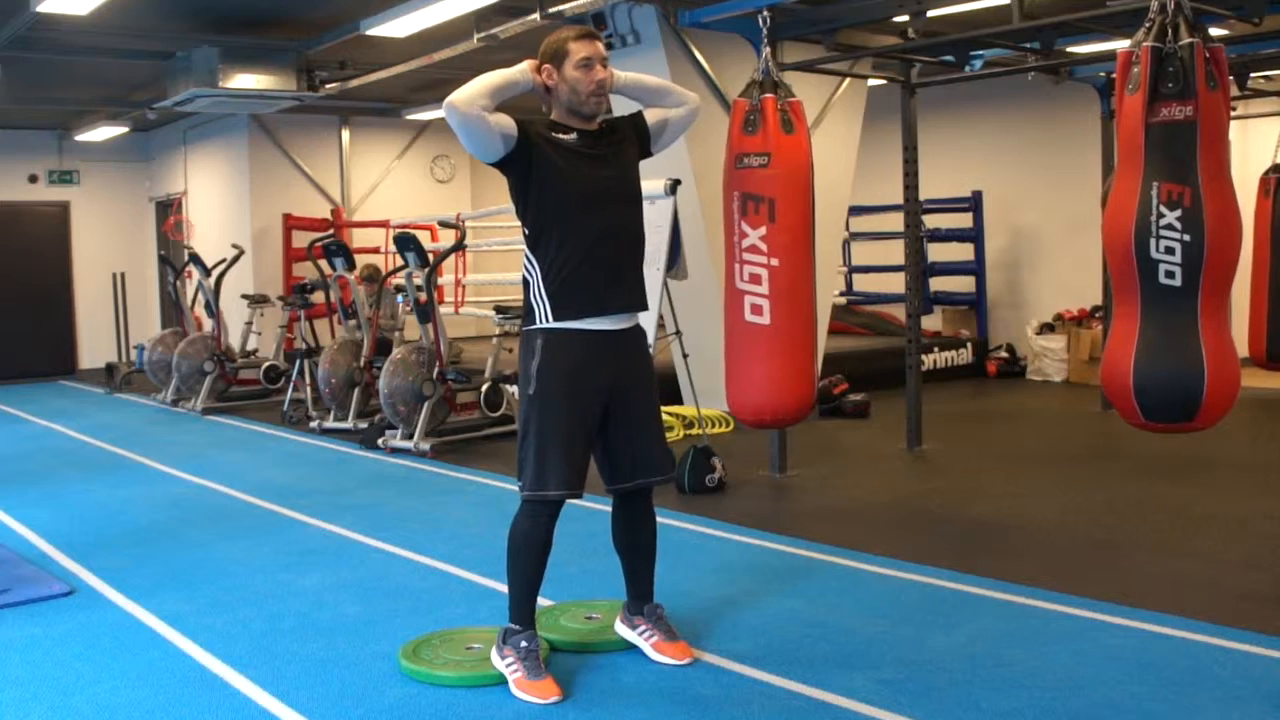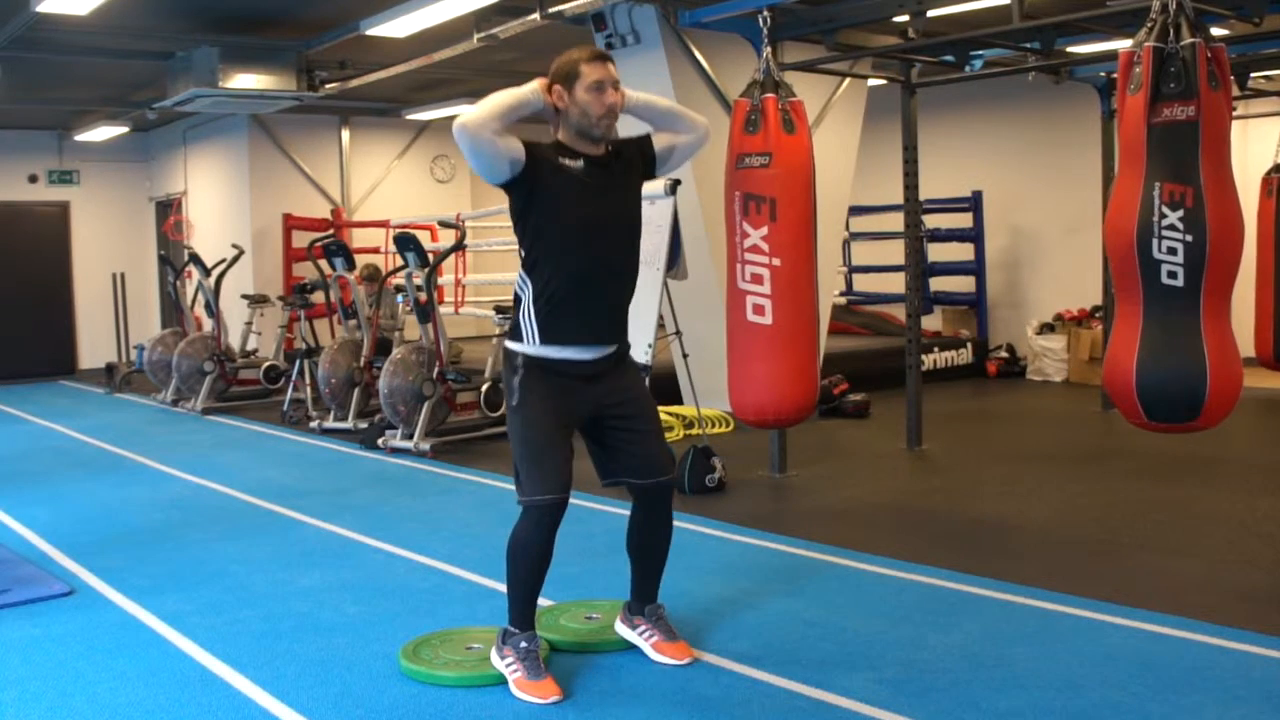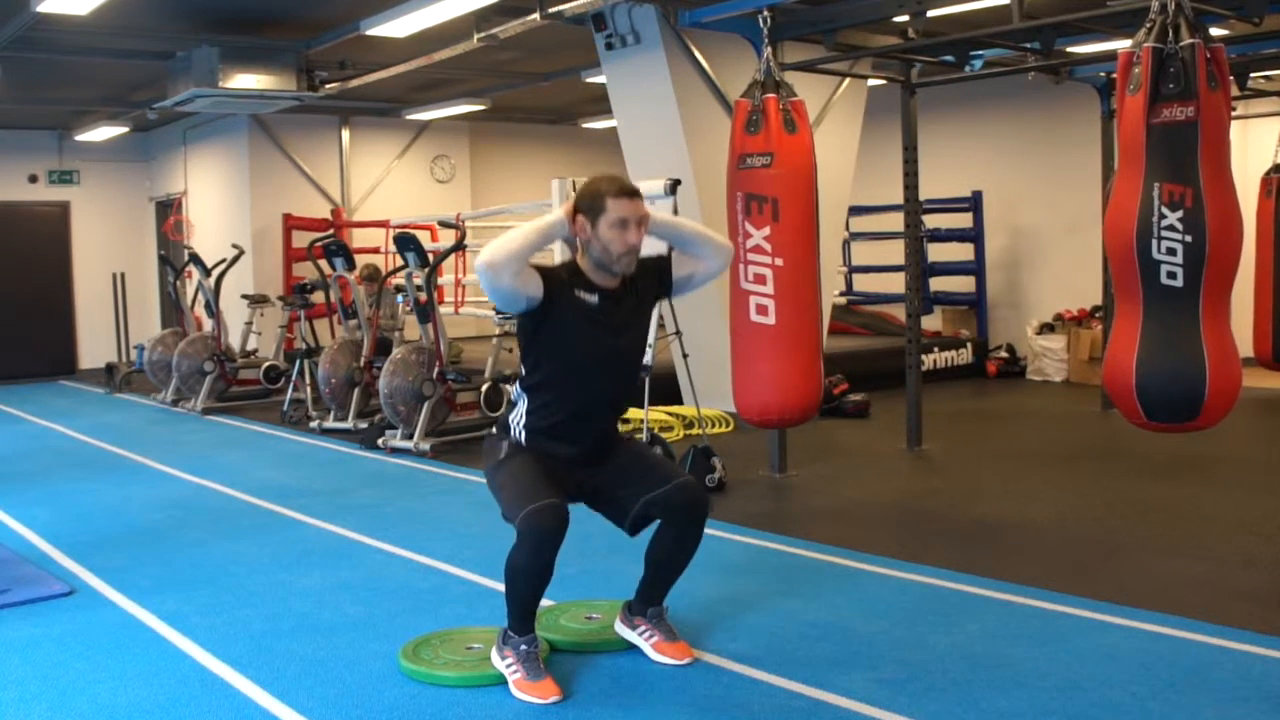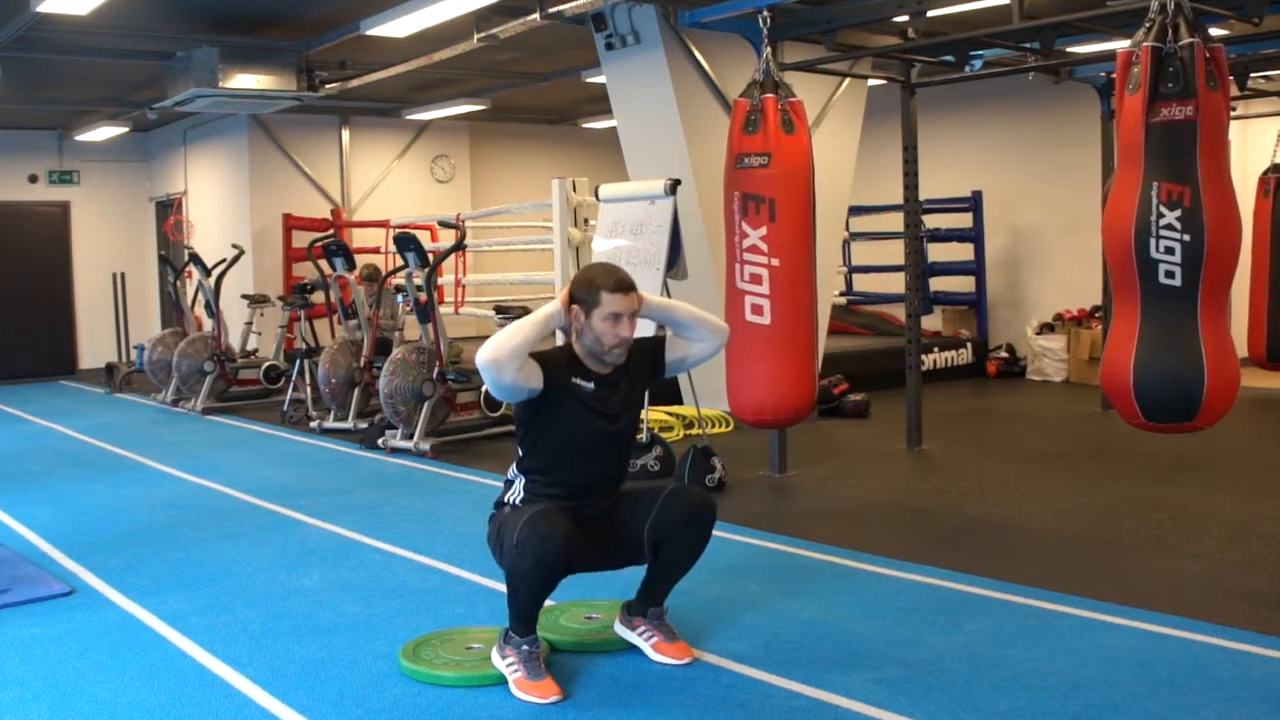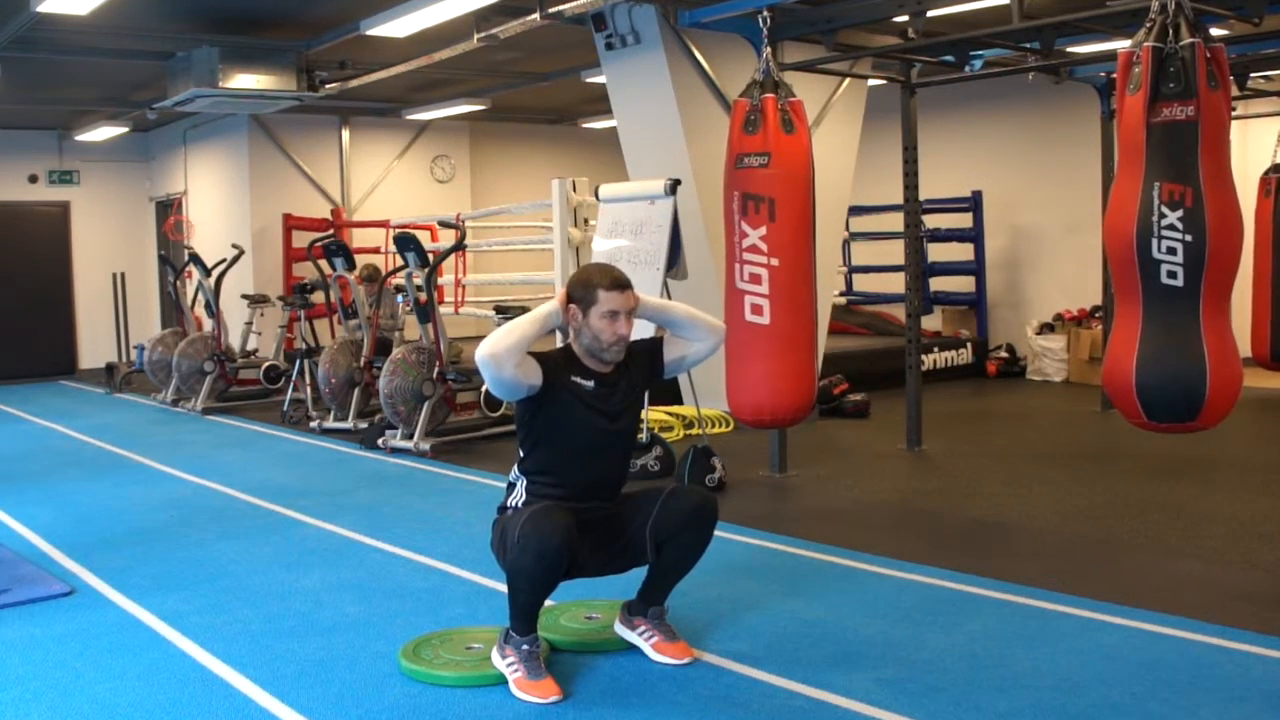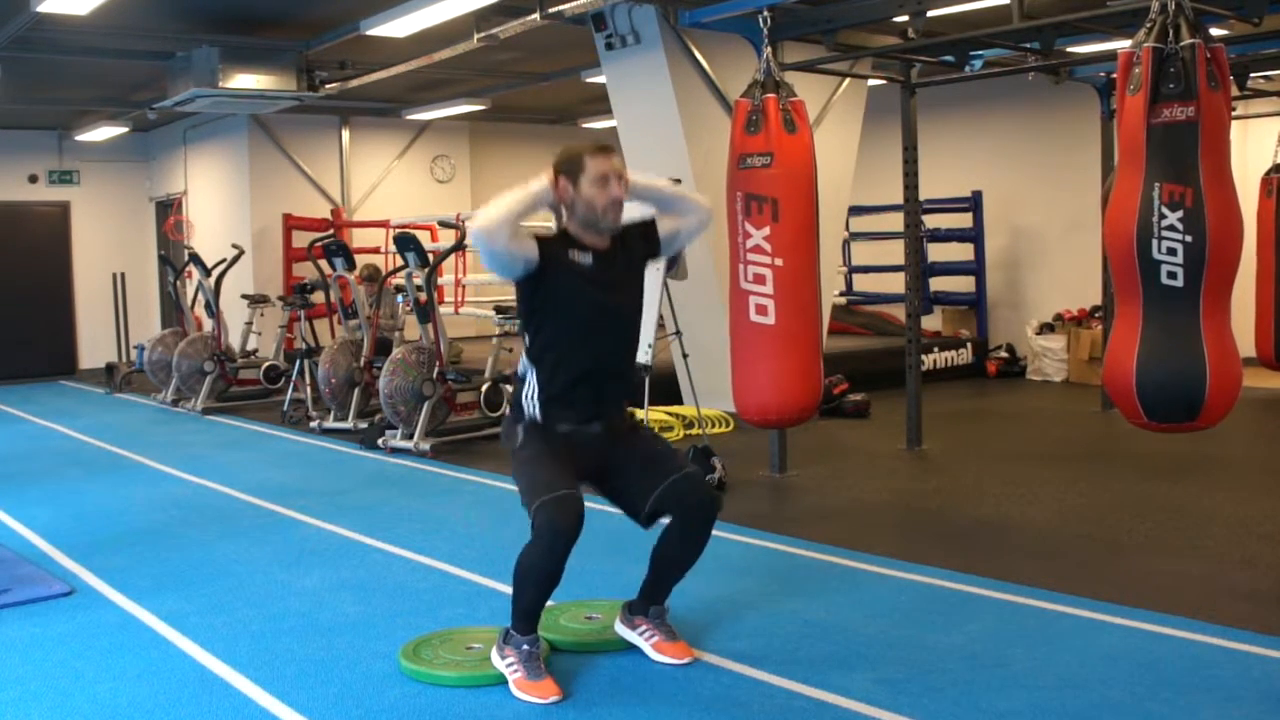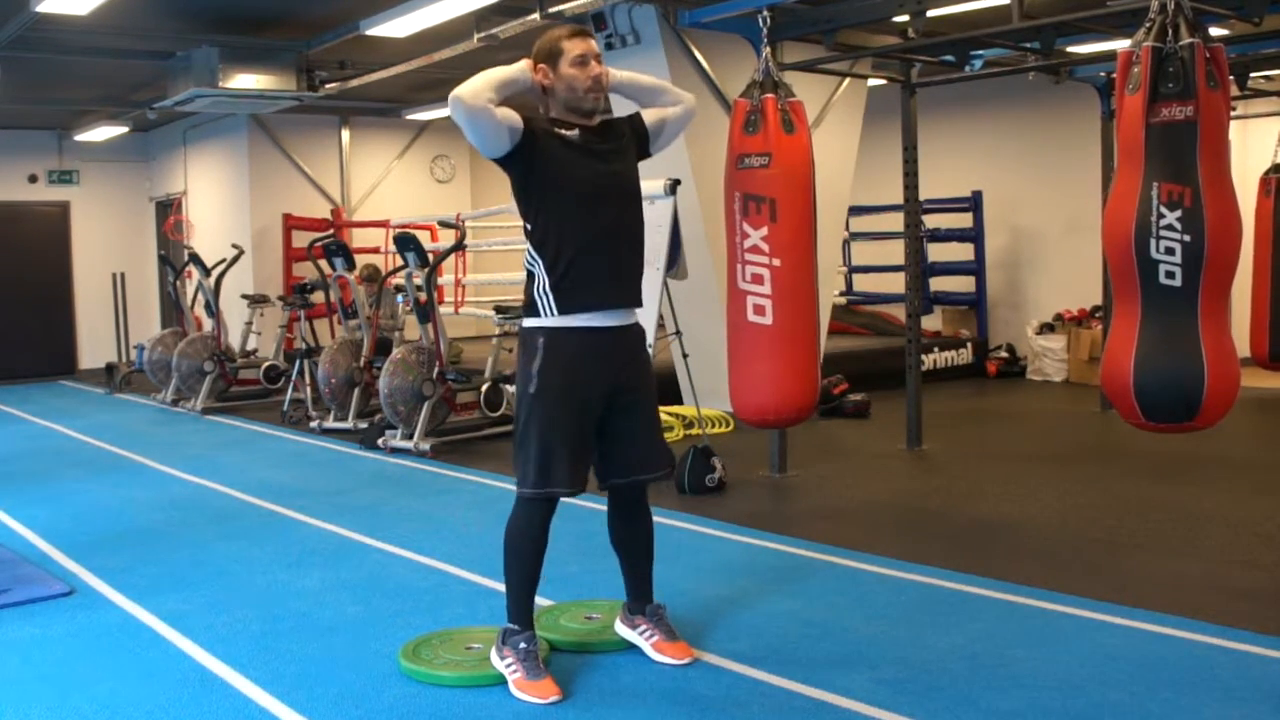
dt=0.7s
person 1, frame 1
left shoulder: (624, 136)
right shoulder: (528, 142)
left elbow: (688, 102)
right elbow: (460, 108)
left wrist: (619, 81)
right wrist: (521, 74)
left hip: (625, 338)
right hip: (561, 342)
left knee: (637, 482)
right knee: (544, 492)
left ankle: (640, 611)
right ankle: (517, 638)
person 1, frame 2
left shoulder: (628, 159)
right shoulder: (533, 165)
left elbow: (697, 129)
right elbow: (469, 129)
left wrist: (630, 100)
right wrist: (531, 93)
left hip: (611, 363)
right hip: (544, 365)
left knee: (655, 483)
right knee: (545, 500)
left ankle: (641, 611)
right ankle: (516, 639)
person 1, frame 3
left shoulder: (644, 280)
right shoulder: (549, 288)
left elbow: (719, 254)
right elbow: (490, 266)
left wrist: (654, 220)
right wrist: (556, 221)
left hip: (603, 449)
right hip: (527, 451)
left knee: (687, 501)
right knee: (544, 521)
left ankle: (642, 614)
right ankle: (516, 642)
person 1, frame 4
left shoulder: (639, 361)
right shoulder: (547, 373)
left elbow: (714, 335)
right elbow: (491, 362)
left wrist: (646, 304)
right wrist: (552, 312)
left hip: (605, 516)
right hip: (529, 518)
left knee: (693, 509)
right knee: (546, 537)
left ankle: (642, 615)
right ankle: (517, 643)
person 1, frame 5
left shoulder: (638, 362)
right shoulder: (546, 373)
left elbow: (711, 334)
right elbow: (491, 357)
left wrist: (643, 304)
right wrist: (550, 310)
left hip: (608, 521)
right hip: (533, 524)
left knee: (696, 508)
right knee: (548, 532)
left ankle: (642, 615)
right ankle: (518, 643)
person 1, frame 6
left shoulder: (632, 244)
right shoulder: (544, 257)
left elbow: (698, 212)
right elbow: (486, 233)
left wrist: (633, 184)
right wrist: (538, 190)
left hip: (612, 428)
right hip: (542, 431)
left knee: (698, 501)
right knee: (561, 519)
left ankle: (643, 613)
right ankle: (517, 642)
person 1, frame 7
left shoulder: (622, 135)
right shoulder: (531, 140)
left elbow: (684, 103)
right elbow: (465, 102)
left wrist: (615, 80)
right wrist: (521, 73)
left hip: (624, 334)
right hip: (560, 337)
left knee: (631, 483)
right knee: (540, 490)
left ankle: (639, 611)
right ankle: (516, 639)
